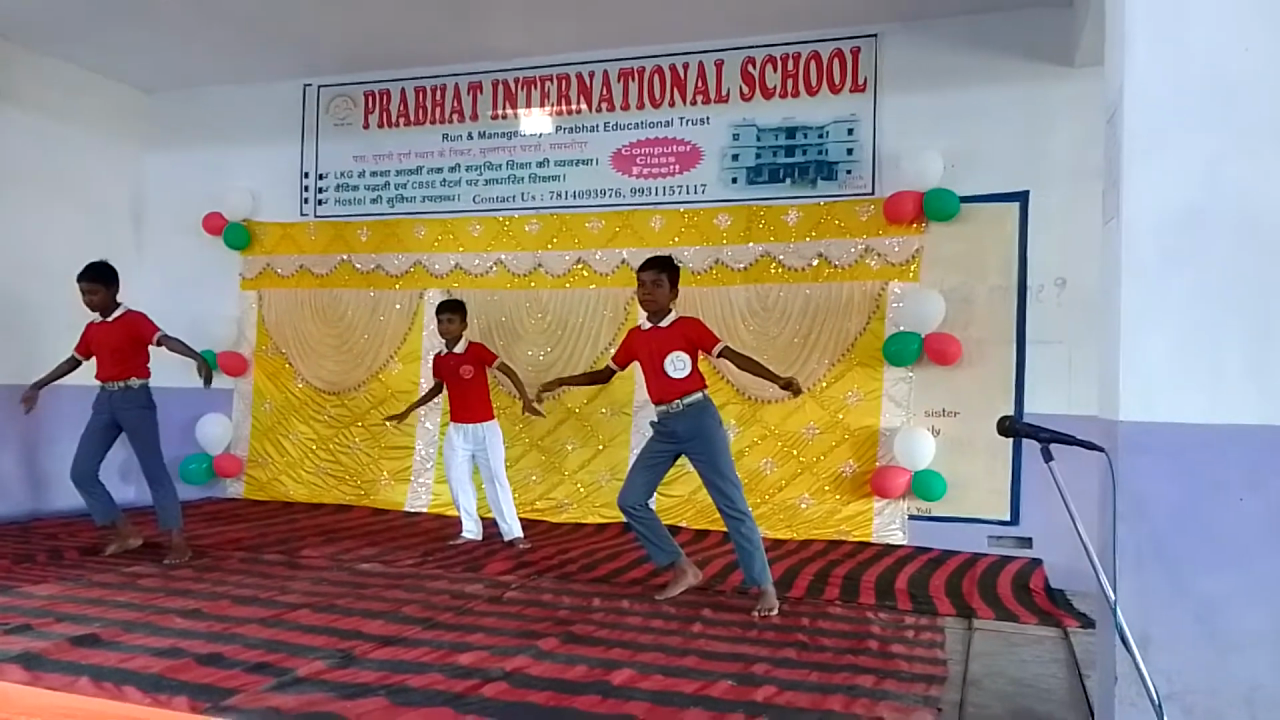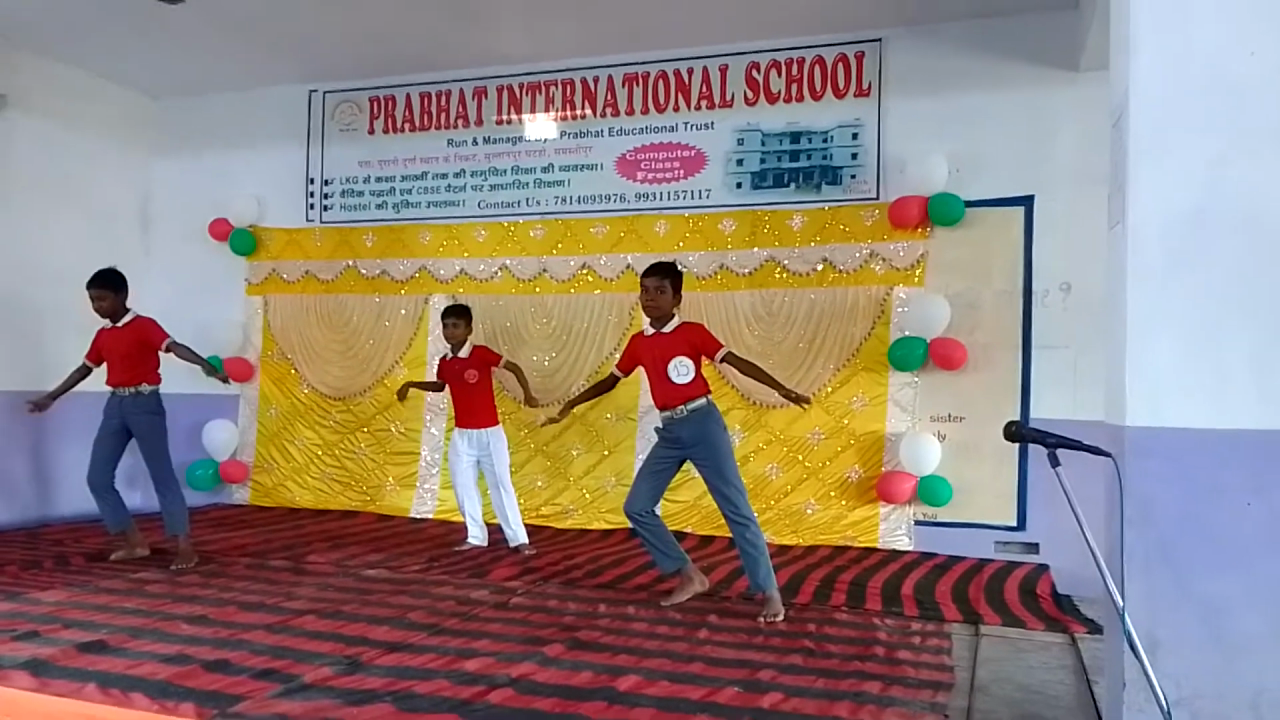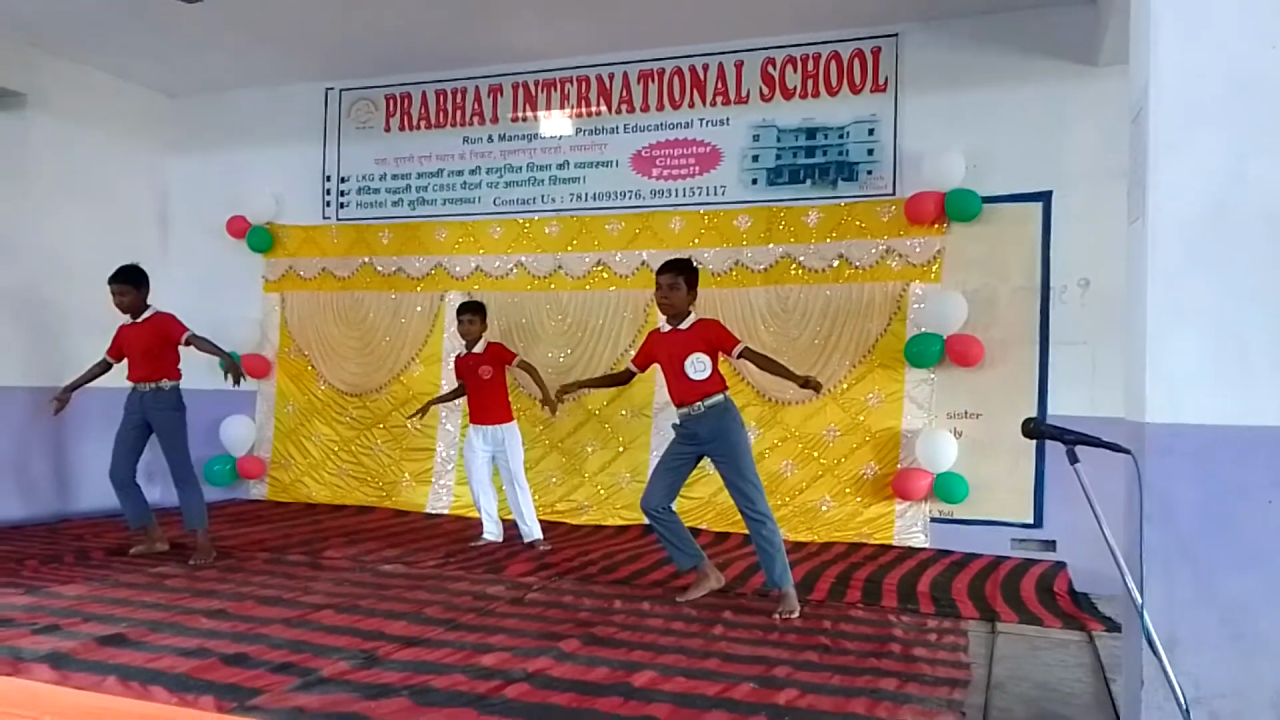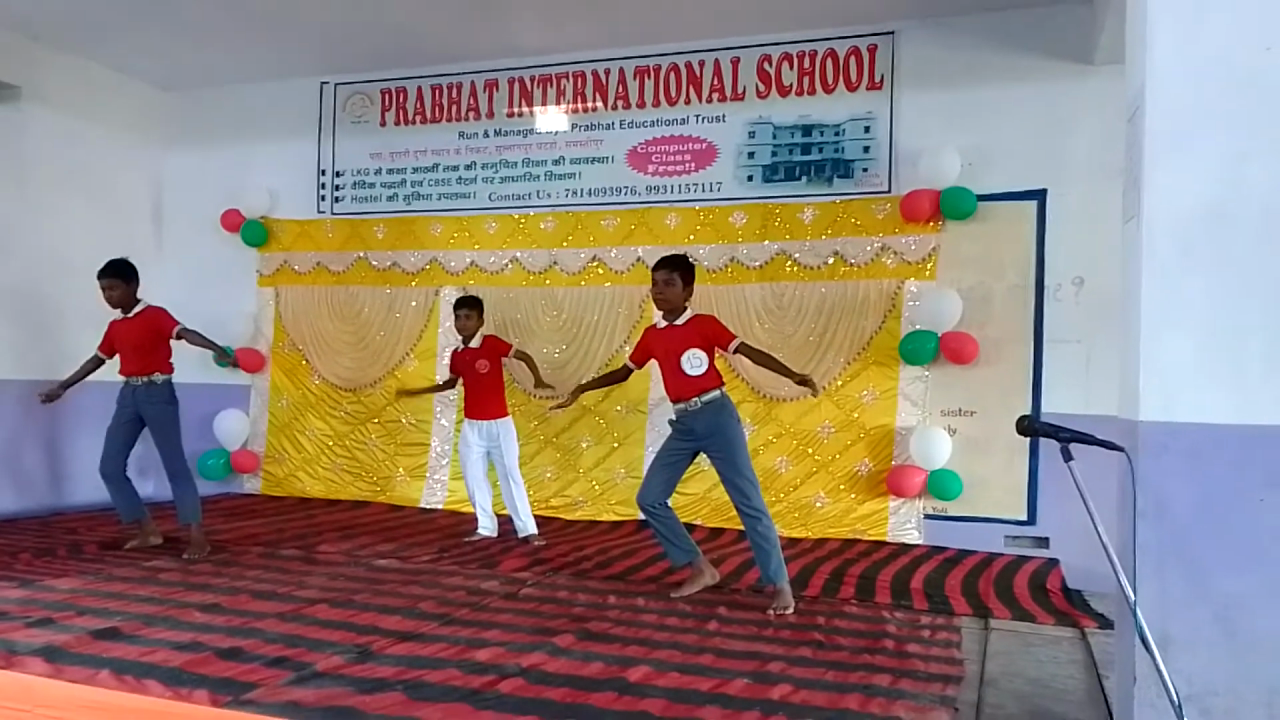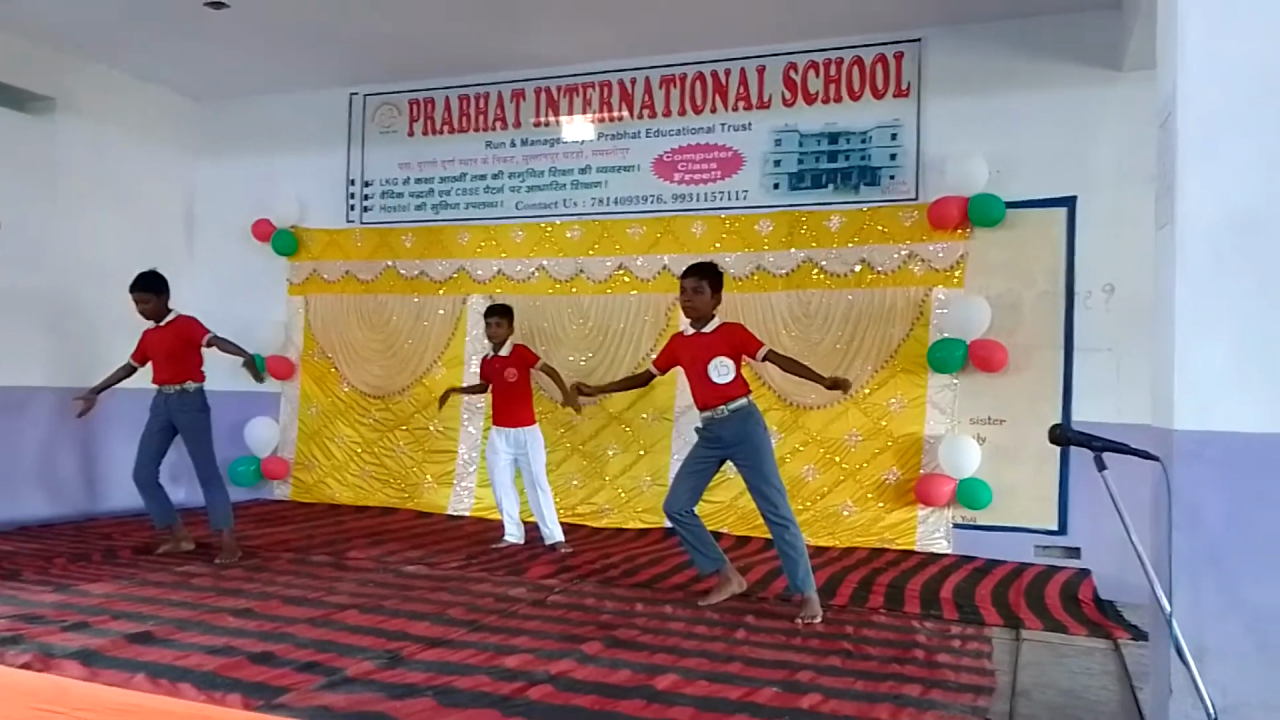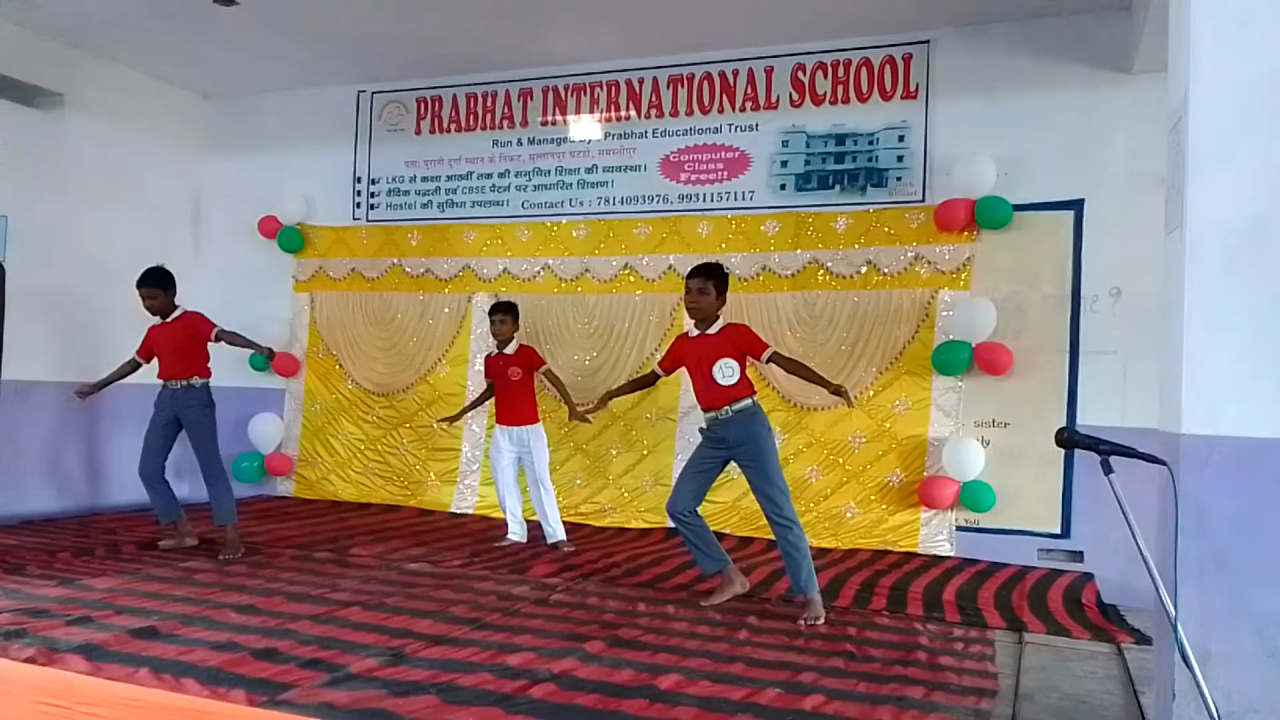
dt=0.4s
person 1, frame 1
left shoulder: (690, 327)
right shoulder: (635, 337)
left elbow: (734, 357)
right elbow: (605, 374)
left wrist: (778, 380)
right wrist: (562, 382)
left hip: (699, 419)
right hip: (664, 426)
left knee: (732, 504)
right knee: (630, 500)
left ankle: (765, 587)
right ankle: (682, 569)
person 1, frame 2
left shoulder: (693, 332)
right shoulder: (638, 342)
left elbow: (736, 362)
right elbow: (611, 381)
left wrist: (782, 390)
right wrist: (570, 405)
left hip: (703, 424)
right hip: (669, 432)
left knee: (736, 509)
right knee: (636, 507)
left ankle: (770, 593)
right ankle: (689, 576)
person 1, frame 3
left shoulder: (710, 328)
right shoulder: (655, 340)
left elbow: (754, 357)
right elbow: (625, 376)
left wrist: (797, 379)
right wrist: (581, 385)
left hip: (721, 420)
right hip: (686, 429)
left knee: (753, 506)
right knee: (653, 502)
left ankle: (786, 590)
right ankle: (705, 573)
person 1, frame 4
left shoulder: (706, 324)
right shoulder: (651, 335)
left elbow: (750, 352)
right elbow: (623, 372)
left wrist: (794, 376)
right wrist: (581, 389)
left hip: (717, 416)
right hip: (683, 424)
left knee: (748, 502)
right knee: (649, 498)
left ankle: (780, 586)
right ankle: (700, 569)
person 1, frame 5
left shoulder: (733, 332)
right shoulder: (678, 342)
left elbow: (778, 359)
right elbow: (645, 377)
left wrist: (824, 381)
right wrist: (598, 389)
left hip: (744, 424)
right hip: (709, 432)
left knee: (776, 510)
right knee: (676, 505)
left ankle: (808, 595)
right ankle: (727, 577)
person 1, frame 6
left shoulder: (737, 333)
right shoulder: (682, 343)
left elbow: (783, 362)
right elbow: (651, 377)
left wrist: (829, 386)
right wrist: (609, 396)
left hip: (748, 425)
right hip: (713, 432)
left knee: (779, 511)
right knee: (679, 506)
left ankle: (811, 595)
right ankle: (730, 577)
person 2, frame 1
left shoulder: (135, 320)
right shoulder: (92, 329)
left elbow: (166, 341)
right elbow: (73, 361)
left wrist: (198, 358)
right wrist: (37, 387)
left hip: (134, 399)
right hip: (105, 401)
left knee: (154, 470)
right knee: (81, 472)
left ankle: (178, 541)
right ankle: (125, 533)
person 2, frame 2
left shoulder: (144, 326)
right shoulder: (102, 335)
left elbow: (174, 347)
right elbow: (84, 369)
left wrist: (206, 365)
right wrist: (51, 398)
left hip: (144, 404)
right hip: (115, 406)
left knee: (162, 476)
right knee: (98, 478)
left ankle: (185, 547)
right ankle: (134, 542)
person 2, frame 3
left shoulder: (164, 322)
right shoulder: (123, 331)
left elbow: (194, 340)
right elbow: (105, 364)
left wrist: (226, 357)
right wrist: (69, 389)
left hip: (164, 399)
right hip: (136, 401)
left knee: (182, 471)
right knee: (119, 473)
left ankle: (203, 542)
right ankle: (153, 537)
person 2, frame 4
left shoulder: (155, 315)
right shoulder: (114, 327)
left elbow: (185, 333)
right elbow: (97, 360)
left wrist: (218, 350)
right wrist: (62, 387)
left hip: (157, 393)
right hip: (128, 395)
left knee: (175, 465)
right knee: (110, 467)
left ankle: (198, 537)
right ankle: (148, 531)
person 2, frame 5
left shoulder: (186, 325)
right shoulder: (147, 337)
left elbow: (215, 341)
right elbow: (129, 367)
left wrist: (246, 356)
right wrist: (95, 392)
left hip: (189, 401)
right hip: (161, 403)
left knee: (207, 472)
right knee: (143, 474)
left ankle: (229, 542)
right ankle: (179, 536)
person 2, frame 6
left shoulder: (193, 320)
right shoulder: (153, 332)
left elbow: (223, 335)
right elbow: (134, 363)
left wrist: (258, 347)
right wrist: (97, 385)
left hip: (194, 397)
right hip: (166, 398)
left knee: (211, 467)
right knee: (149, 469)
left ankle: (233, 537)
right ankle: (184, 532)
person 3, frame 1
left shoulder: (477, 350)
right shoulder: (439, 359)
left elbow: (508, 370)
left wrist: (526, 399)
right wrist: (409, 409)
left hip: (485, 428)
right hip: (457, 430)
left knee: (496, 480)
right knee: (458, 482)
left ankle: (513, 533)
right ankle: (471, 530)
person 3, frame 2
left shoulder: (481, 353)
right shoulder: (444, 362)
left elbow: (514, 368)
right elbow: (439, 386)
left wrist: (527, 393)
right wrist: (411, 384)
left hip: (489, 433)
right hip: (461, 435)
left knee: (501, 485)
right knee: (463, 487)
left ankle: (519, 539)
right ankle: (476, 536)
person 3, frame 3
left shoulder: (496, 350)
right shoulder: (460, 360)
left elbow: (528, 367)
left wrist: (546, 394)
right wrist: (432, 402)
left hip: (504, 429)
right hip: (476, 432)
left knee: (515, 481)
right knee: (479, 483)
left ankle: (533, 534)
right ankle: (491, 532)
person 3, frame 4
left shoulder: (492, 343)
right shoulder: (456, 355)
left elbow: (524, 356)
right elbow: (450, 383)
left wrist: (538, 379)
right wrist: (418, 392)
left hip: (499, 424)
right hip: (472, 426)
left knee: (510, 476)
right knee: (474, 478)
left ankle: (528, 530)
right ankle: (486, 527)
person 3, frame 5
left shoulder: (521, 352)
right shoulder: (486, 362)
left elbow: (549, 370)
left wrist: (567, 393)
right wrist: (454, 390)
left hip: (527, 431)
right hip: (499, 434)
left knee: (537, 483)
right knee: (501, 485)
left ankle: (554, 537)
right ankle: (513, 534)
person 3, frame 6
left shoulder: (527, 353)
right shoulder: (490, 359)
left elbow: (552, 378)
left wrist: (572, 407)
right wrist: (462, 412)
left hip: (530, 430)
right hip: (502, 433)
left knee: (540, 482)
right knee: (505, 484)
left ankle: (557, 536)
right ankle: (516, 532)
